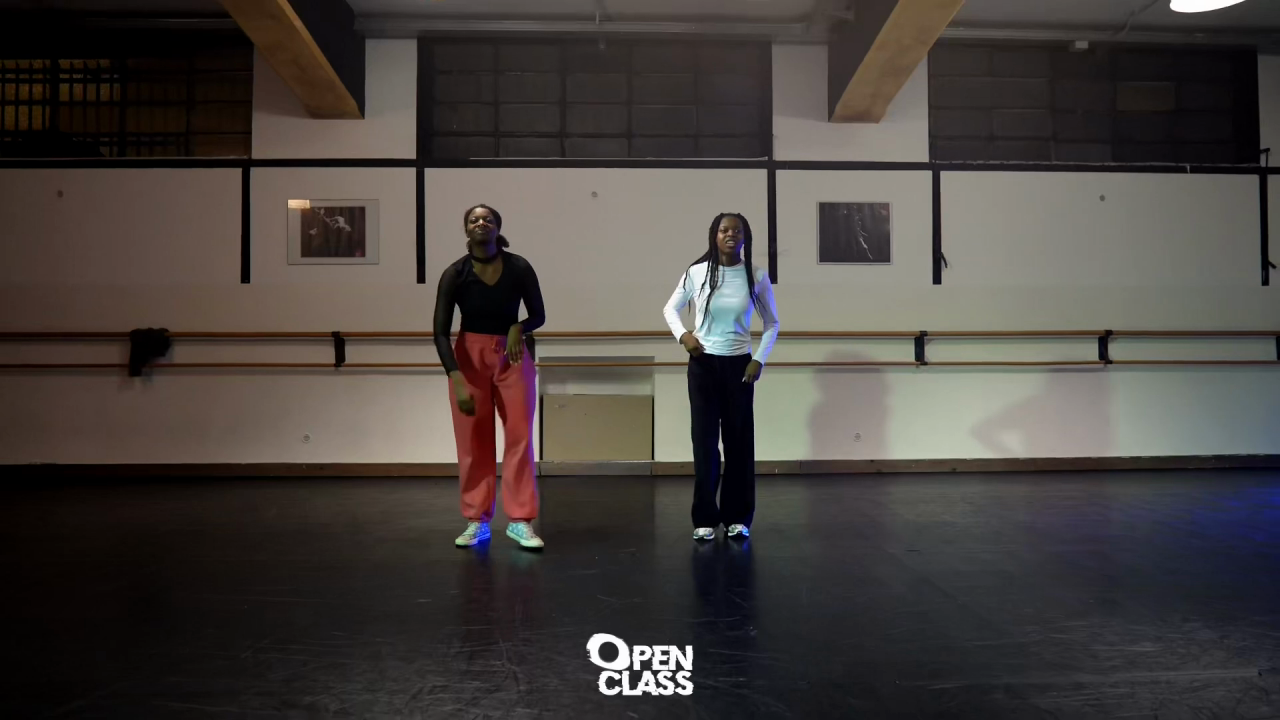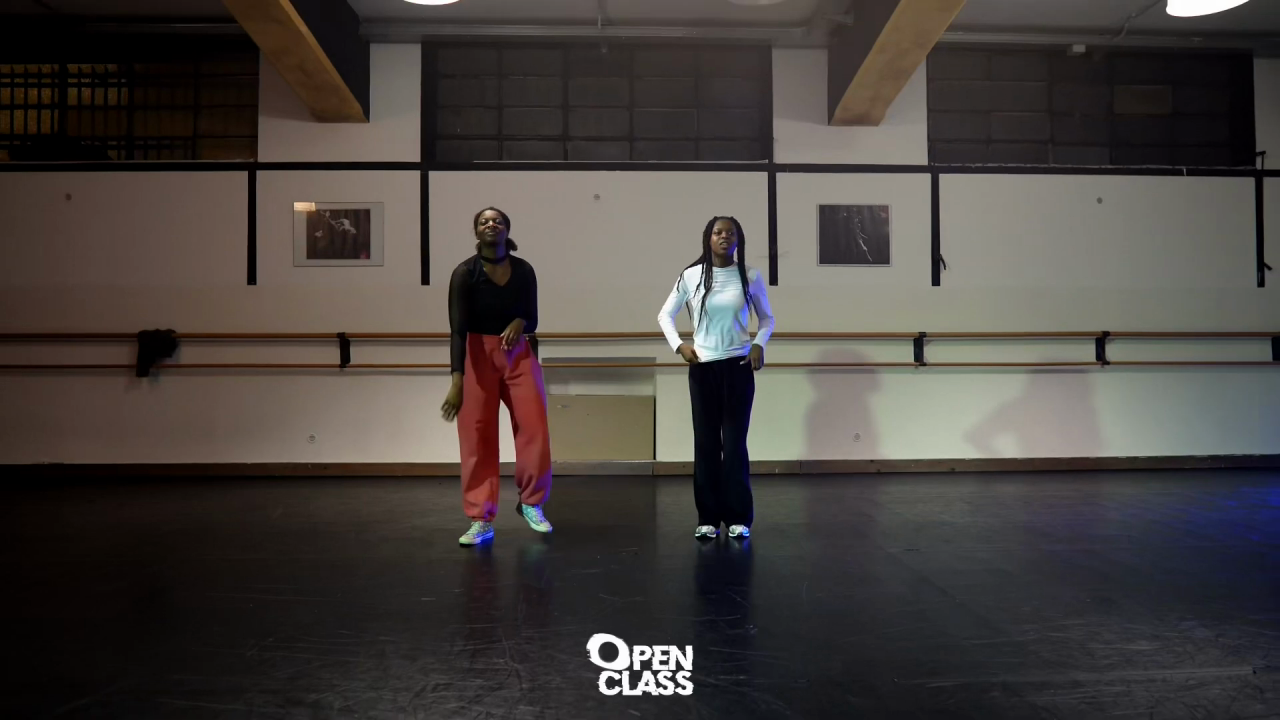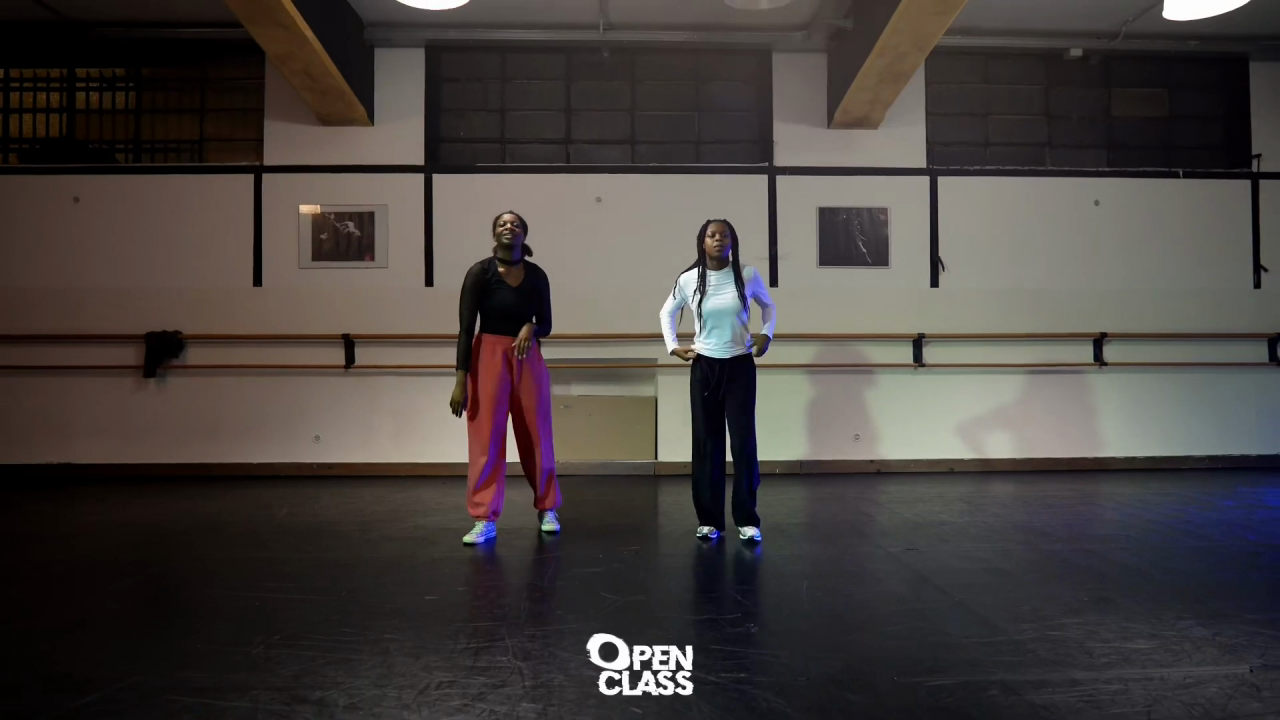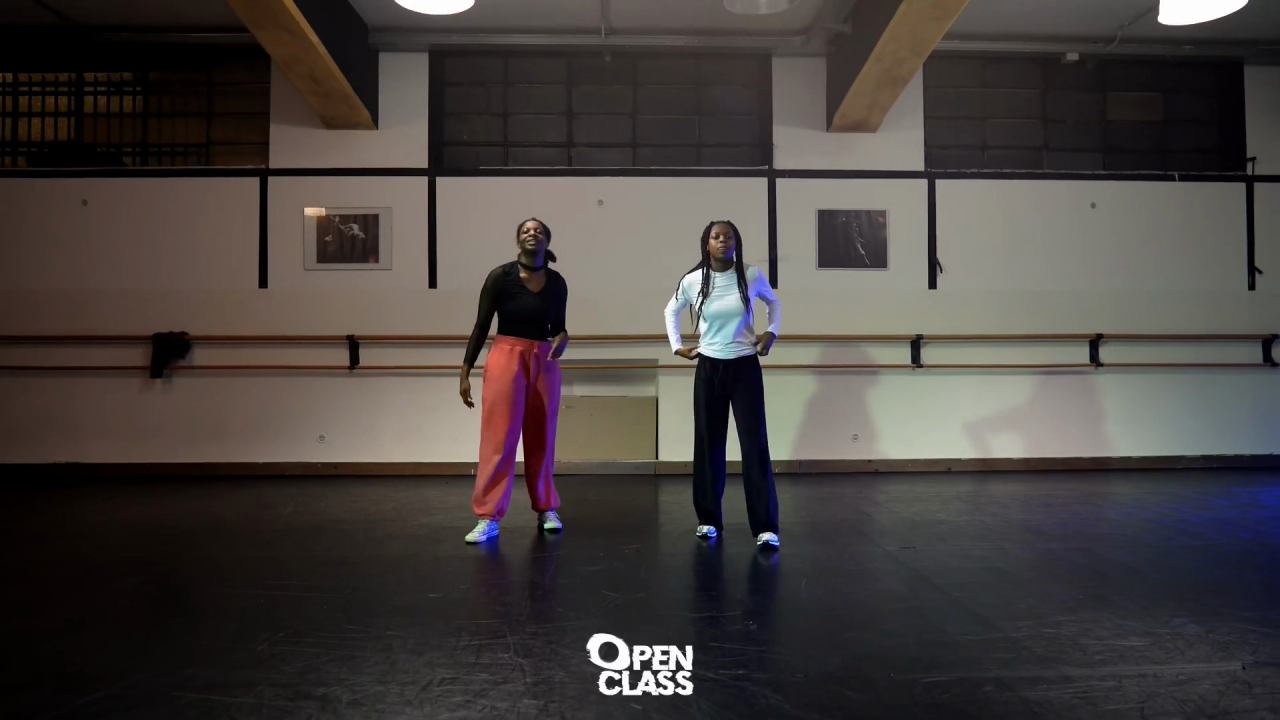
dt=0.2s
person 1, frame 1
left shoulder: (519, 268)
right shoulder: (454, 274)
left elbow: (538, 315)
right elbow: (440, 332)
left wrist: (518, 329)
right wrist: (457, 379)
left hip: (511, 356)
right hip: (469, 357)
left knee: (518, 435)
right knee: (472, 442)
left ankle: (520, 520)
right ankle: (477, 520)
person 1, frame 2
left shoulder: (524, 271)
right shoulder: (464, 273)
left elbow: (532, 320)
right elbow: (458, 329)
left wrist: (519, 324)
right wrist: (457, 382)
left hip: (518, 355)
right hip: (478, 357)
left knee: (535, 429)
right knee: (477, 441)
left ankle: (531, 503)
right ankle: (481, 520)
person 1, frame 3
left shoulder: (537, 275)
right shoulder: (479, 273)
left elbow: (547, 325)
right elbow: (466, 329)
left wrist: (531, 329)
right wrist: (461, 379)
left hip: (528, 358)
right hip: (489, 358)
left knee: (537, 436)
right knee: (486, 441)
left ankle: (546, 508)
right ankle: (485, 519)
person 1, frame 4
left shoulder: (557, 282)
right shoulder: (500, 276)
right elbow: (481, 325)
left wrist: (562, 337)
right wrist: (465, 372)
left hip: (544, 363)
right hip: (506, 359)
left knee: (541, 440)
right knee: (499, 440)
left ankle: (547, 509)
right ankle: (488, 518)
person 2, frame 1
left shoulder: (757, 277)
right shoulder: (696, 273)
left elbow: (771, 323)
right elbow: (671, 308)
left wrist: (760, 359)
right wrist: (682, 334)
left hip: (738, 366)
right hip: (703, 365)
left knee: (738, 443)
right knee: (705, 441)
left ankle: (737, 517)
right ankle: (706, 519)
person 2, frame 2
left shoulder: (750, 277)
right shoulder: (691, 276)
left elbow: (767, 318)
right elbow: (665, 315)
left wrist: (759, 345)
right wrist: (679, 344)
left hip: (737, 368)
right hip: (703, 368)
left knee: (735, 443)
right knee: (706, 443)
left ankle: (738, 517)
right ankle: (708, 518)
person 2, frame 3
left shoulder: (747, 275)
right shoulder: (688, 280)
left elbow: (768, 307)
right elbow: (667, 314)
left wrist: (766, 334)
right wrist: (673, 346)
left hip: (740, 367)
right hip: (704, 368)
left knee: (743, 442)
right knee: (706, 443)
left ankle: (746, 518)
right ankle: (709, 518)
person 2, frame 4
left shoulder: (752, 276)
right shoulder: (692, 281)
left elbow: (773, 302)
right elbow: (671, 312)
left wrist: (772, 331)
right wrist: (677, 345)
left hip: (745, 367)
right hip: (709, 368)
left knee: (754, 443)
right knee: (709, 443)
left ankle: (765, 526)
right ankle: (709, 518)
